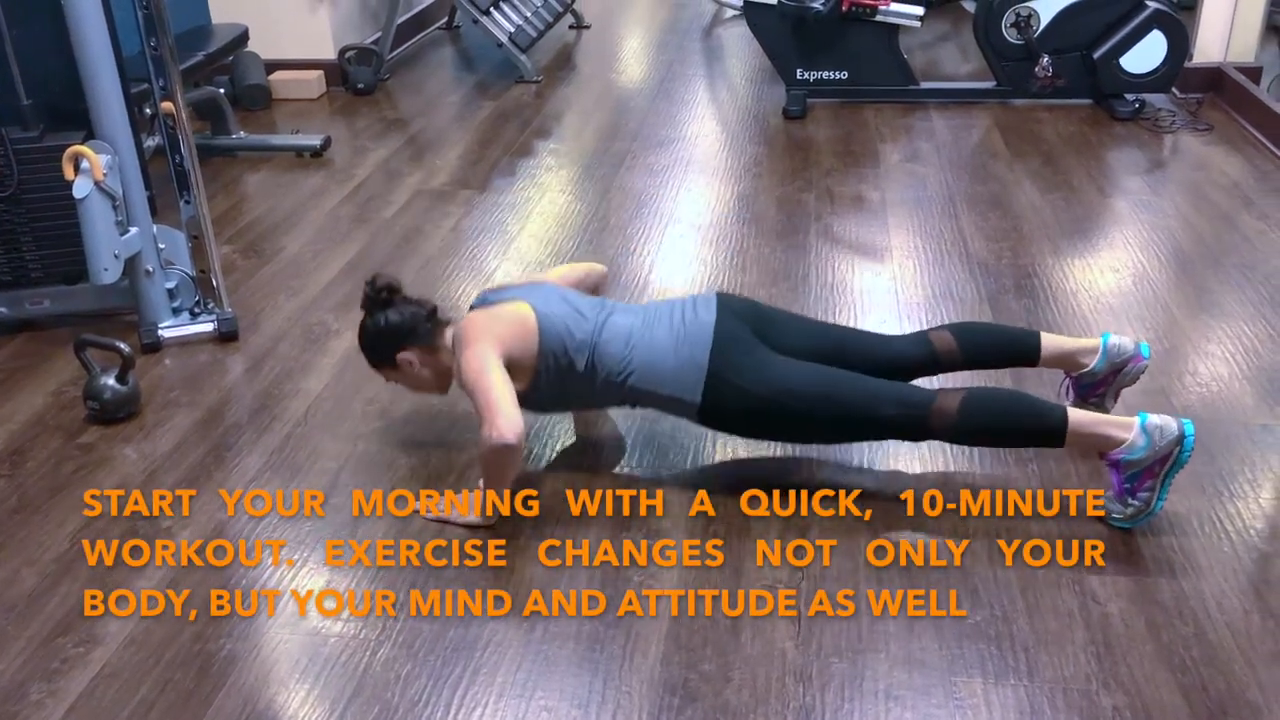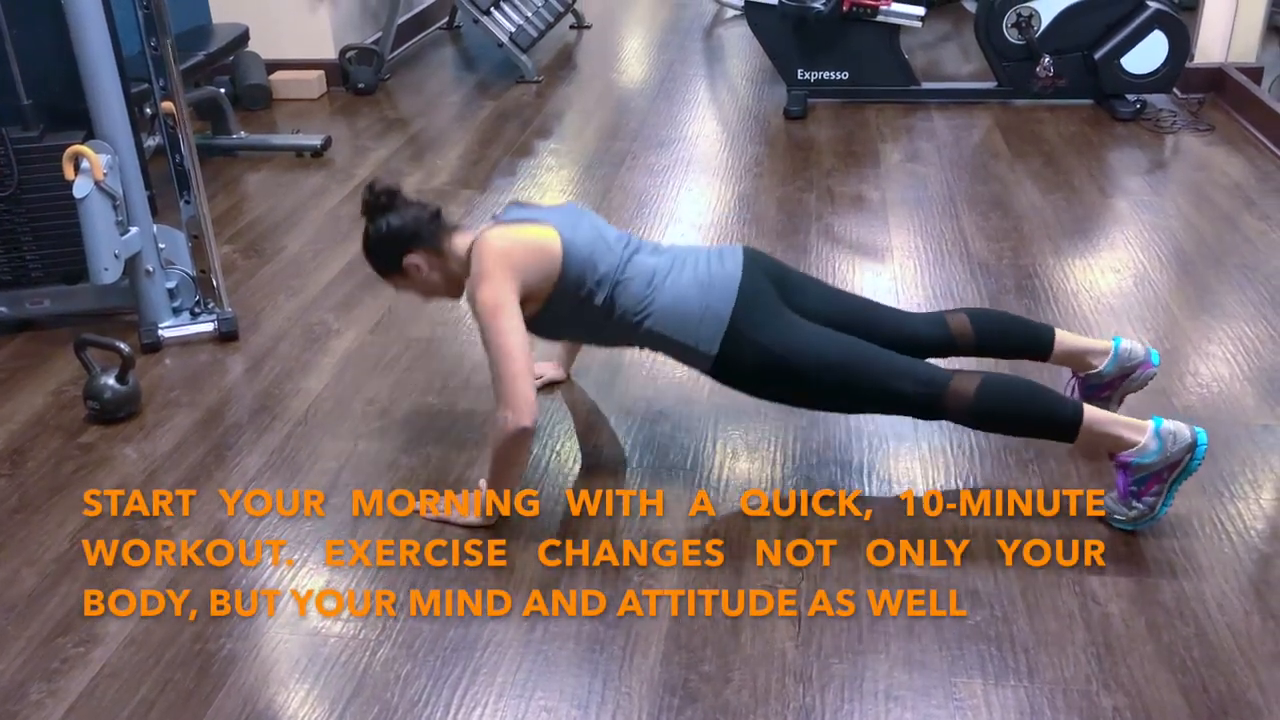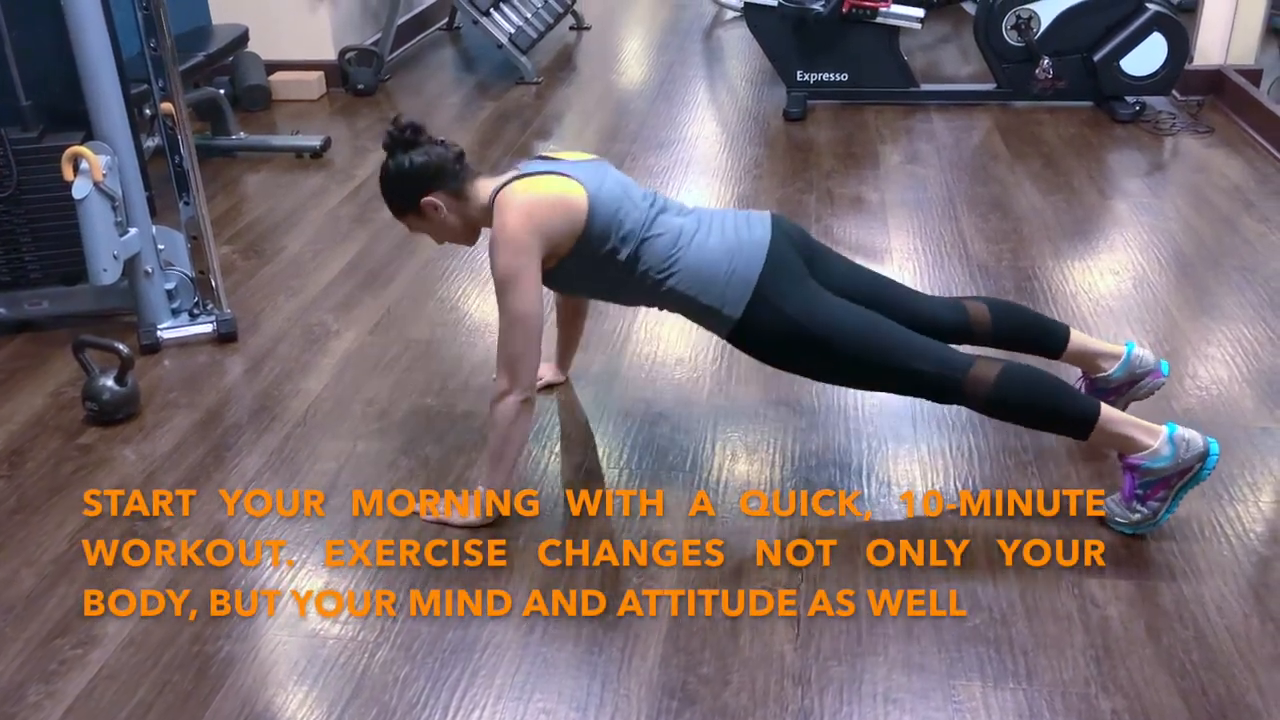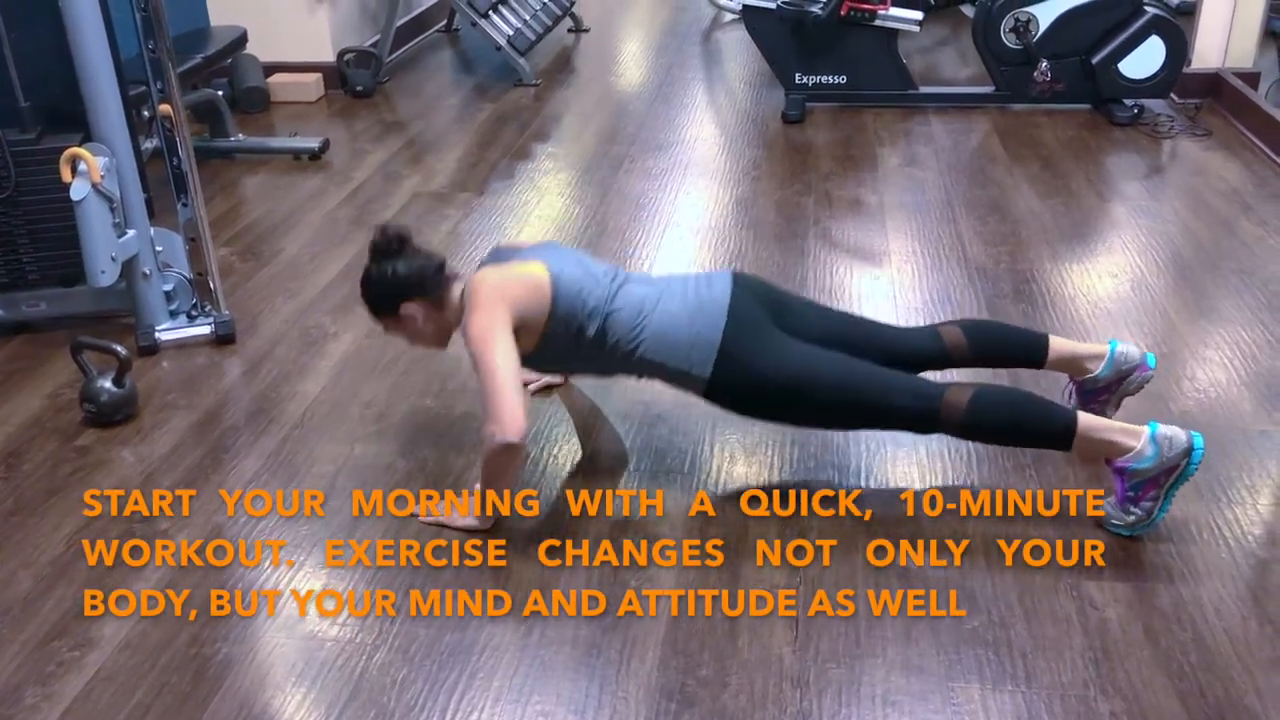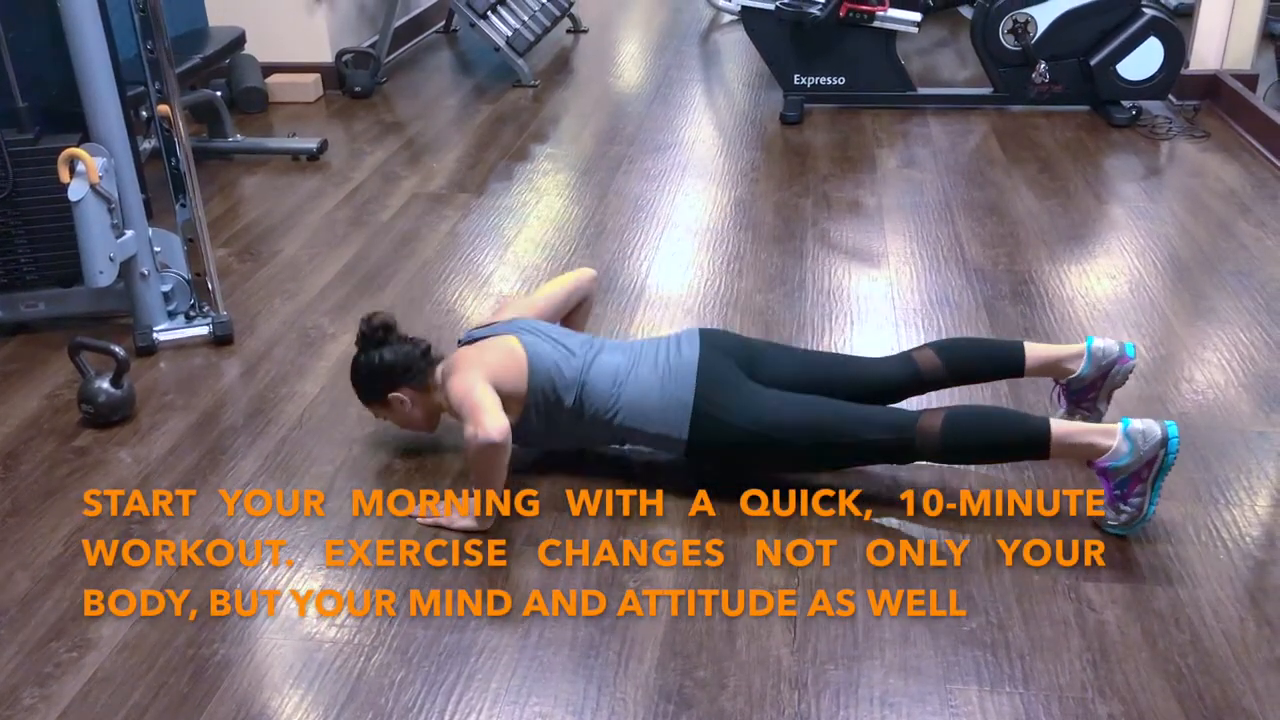
dt=0.3s
person 1, frame 1
left shoulder: (473, 348)
right shoulder: (495, 304)
left elbow: (506, 436)
right elbow: (596, 271)
left wrist: (489, 505)
left hip: (716, 383)
right hip: (713, 321)
left knee: (905, 410)
right knee: (902, 355)
left ankle: (1133, 439)
right ankle: (1094, 354)
person 1, frame 2
left shoulder: (489, 273)
right shoulder: (515, 218)
left elbow: (518, 420)
left wrist: (490, 505)
right wrist: (566, 361)
left hip: (731, 332)
right hip: (735, 274)
left knee: (921, 388)
right knee: (920, 333)
left ankle: (1146, 446)
right ankle: (1106, 356)
person 1, frame 3
left shoulder: (512, 227)
right shoulder: (538, 172)
left elbow: (512, 390)
left wrist: (483, 502)
right wrist: (565, 364)
left hip: (750, 298)
right hip: (760, 242)
left knee: (940, 372)
right knee: (937, 320)
left ankle: (1160, 449)
right ankle: (1114, 360)
person 1, frame 4
left shoulder: (481, 312)
right shoulder: (503, 266)
left elbow: (507, 433)
left wrist: (484, 509)
right wrist: (563, 361)
left hip: (726, 358)
right hip: (724, 301)
left knee: (916, 402)
right knee: (912, 347)
left ankle: (1140, 446)
right ankle: (1100, 361)
person 1, frame 5
left shoulder: (462, 378)
right shoulder: (498, 327)
left elbow: (490, 435)
right elbow: (585, 278)
left wrist: (483, 511)
left hip: (705, 417)
right hip: (698, 355)
left knee: (895, 433)
right knee: (888, 378)
left ankle: (1118, 443)
right ankle: (1081, 358)
